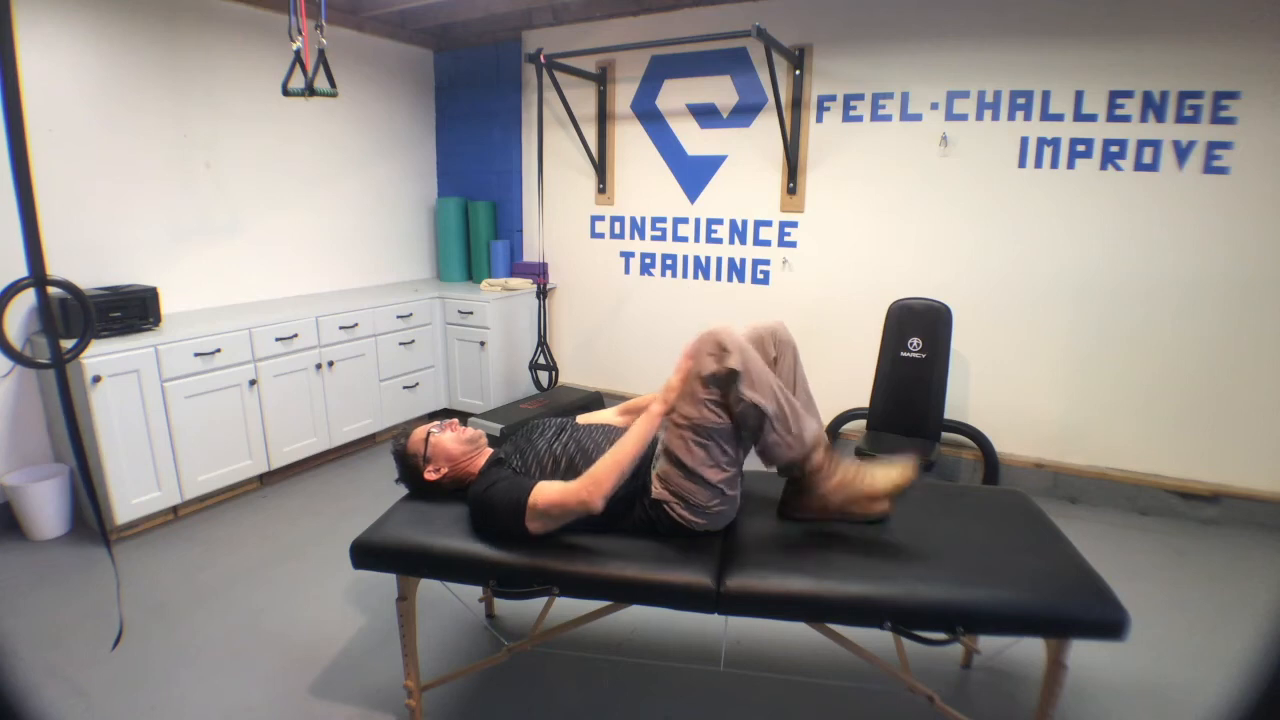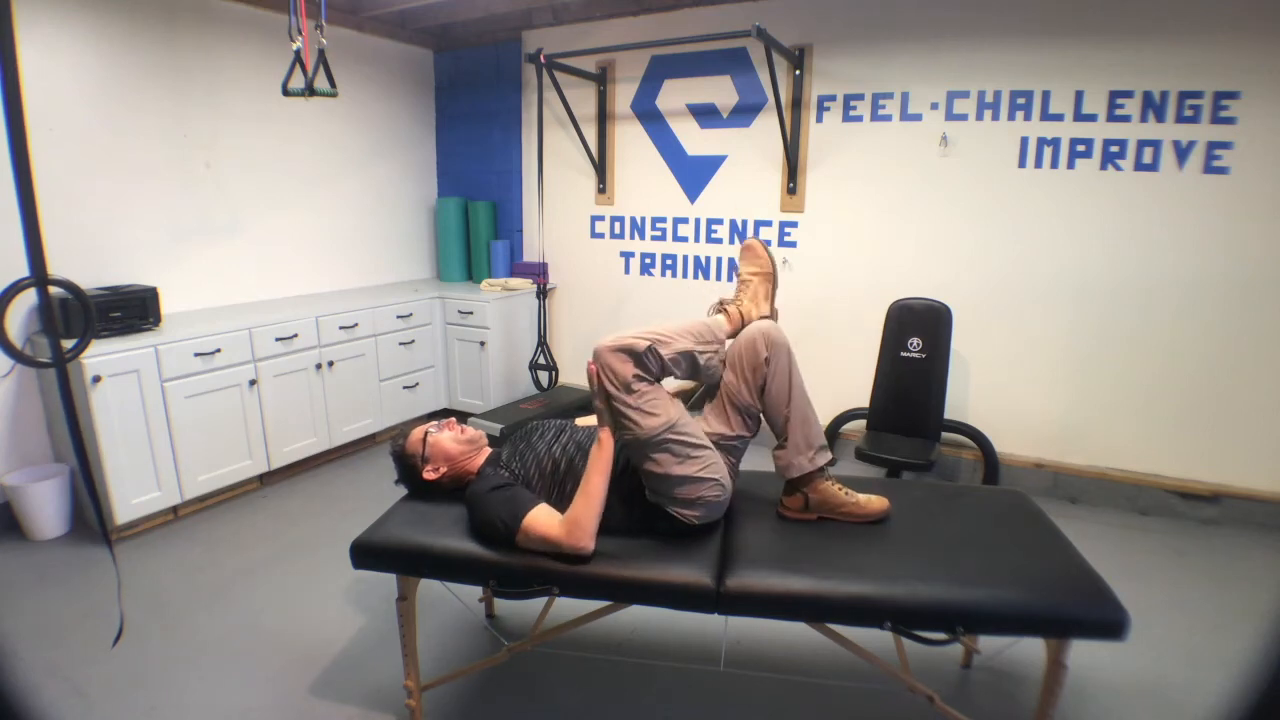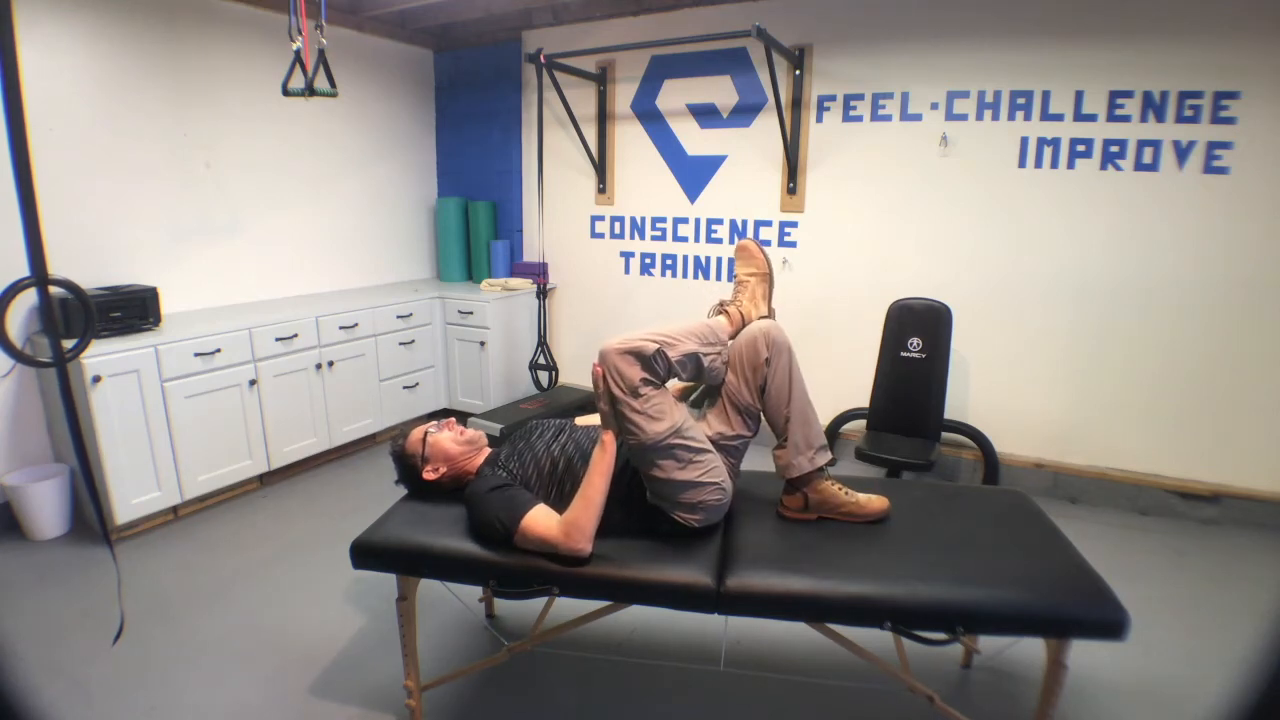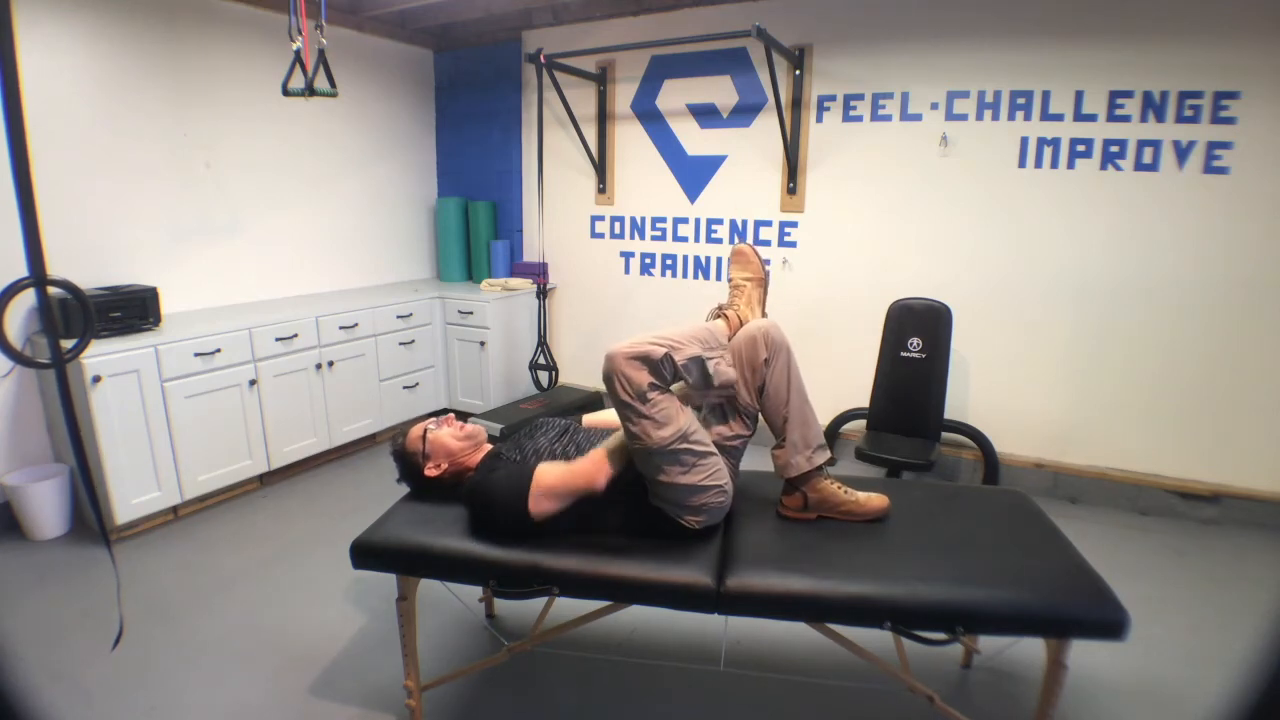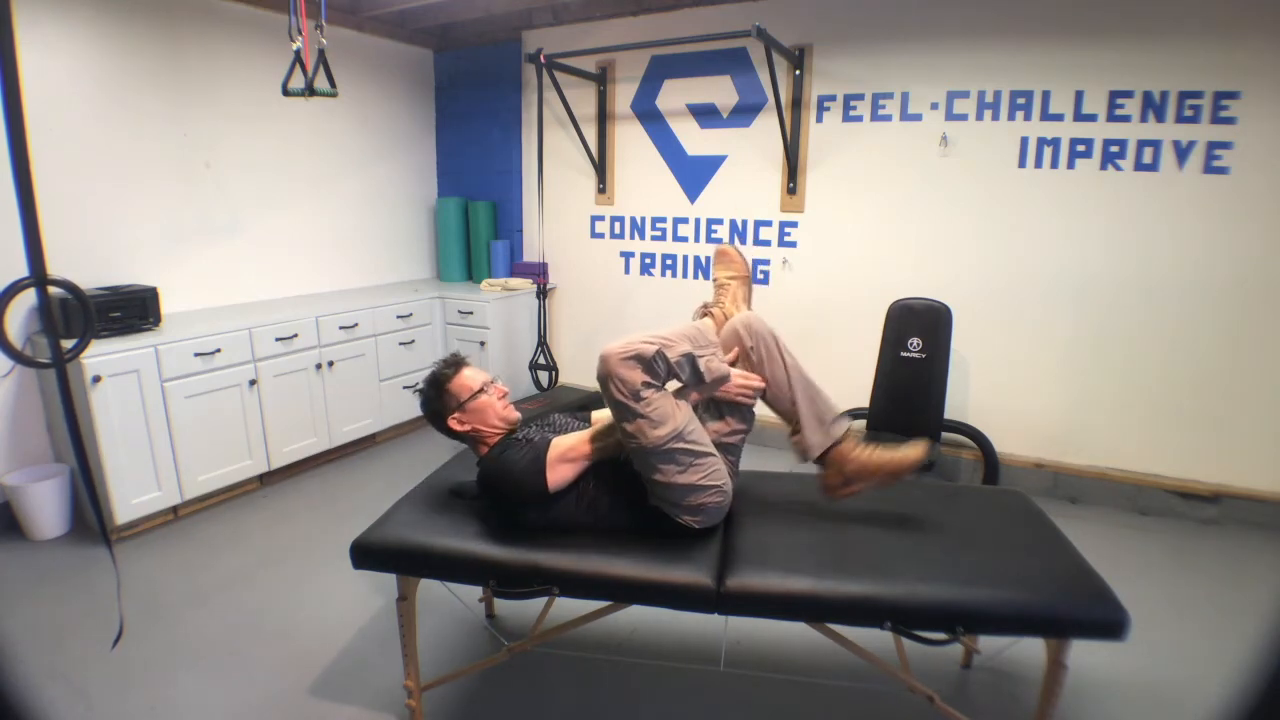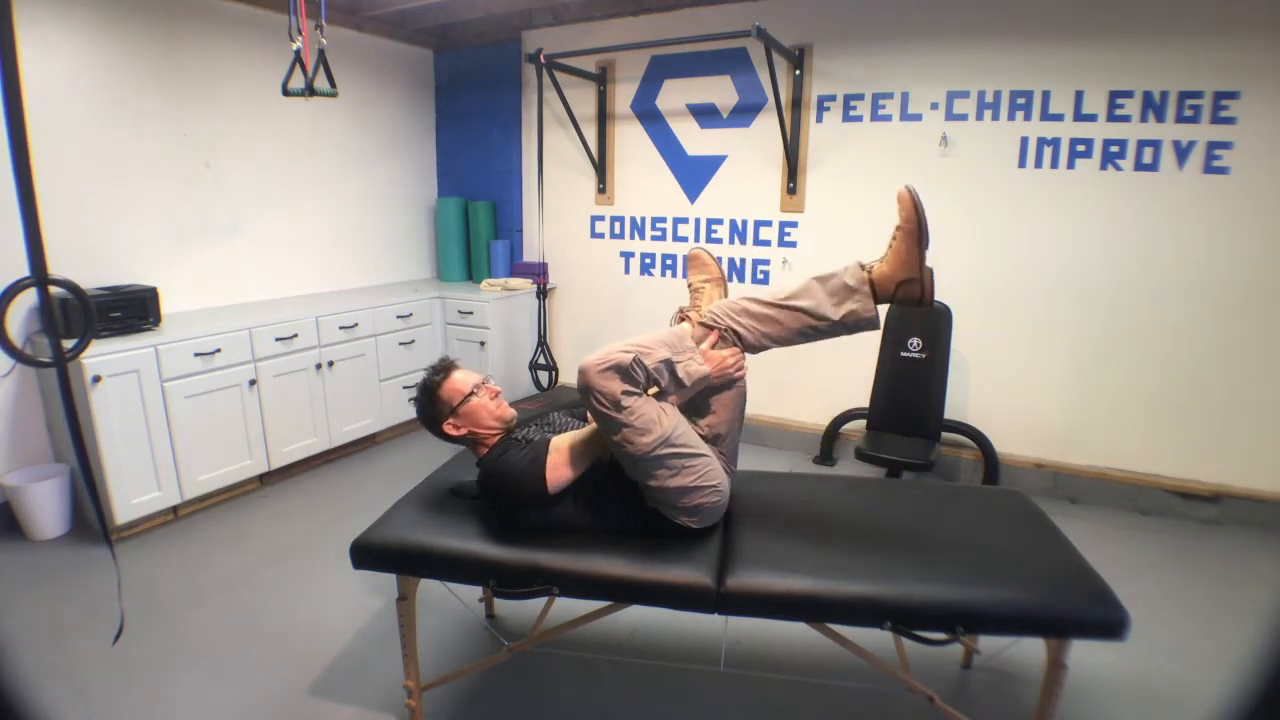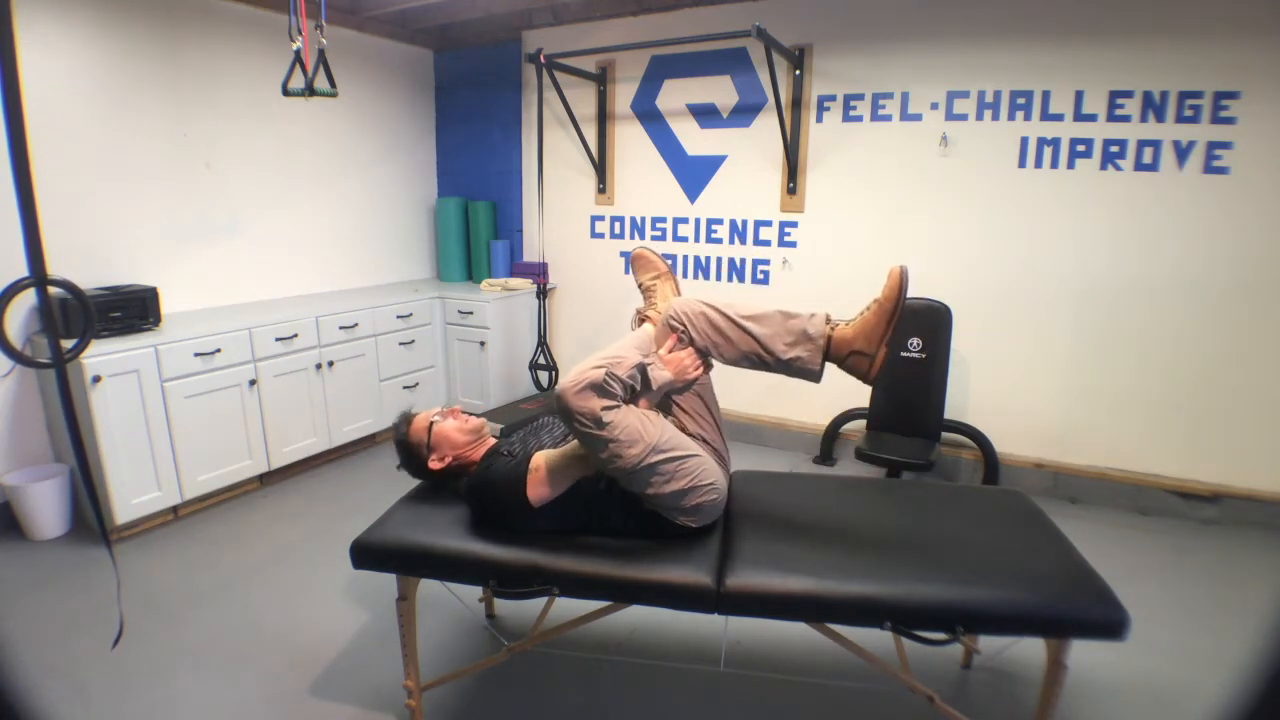
dt=0.7s
person 1, frame 1
left shoulder: (522, 441)
right shoulder: (492, 497)
left elbow: (618, 418)
right elbow: (590, 496)
left wrist: (695, 382)
right wrist: (664, 404)
left hip: (669, 454)
right hip: (686, 498)
left knee: (770, 337)
right knee: (719, 343)
left ankle: (808, 484)
right ankle: (822, 473)
person 1, frame 2
left shoulder: (522, 439)
right shoulder: (488, 498)
right elbow: (576, 540)
left wrist: (692, 384)
right wrist: (607, 429)
left hip: (701, 461)
right hip: (693, 493)
left knee: (764, 342)
right knee: (614, 354)
left ankle: (808, 486)
right ankle: (736, 314)
person 1, frame 3
left shoulder: (524, 437)
right shoulder: (487, 497)
left elbow: (630, 413)
right elbow: (575, 540)
left wrist: (694, 378)
right wrist: (610, 432)
left hip: (703, 459)
right hip: (694, 496)
left knee: (766, 339)
right knee: (620, 356)
left ankle: (807, 485)
right ankle: (736, 316)
person 1, frame 4
left shoulder: (527, 438)
right shoulder: (491, 490)
left elbow: (611, 423)
right elbow: (593, 475)
right wrist: (685, 398)
left hip: (698, 463)
right hip: (691, 501)
left knee: (765, 338)
right knee: (625, 359)
left ankle: (806, 484)
right ankle: (731, 320)
person 1, frame 5
left shoulder: (536, 429)
right shoulder: (503, 473)
left elbow: (627, 417)
right elbow: (600, 443)
left wrist: (695, 379)
right wrist: (699, 385)
left hip: (695, 465)
right hip: (692, 500)
left knee: (749, 332)
right knee: (619, 359)
left ankle: (840, 459)
right ankle: (718, 322)
person 1, frame 6
left shoulder: (533, 430)
right shoulder: (502, 475)
left elbow: (615, 419)
right elbow: (597, 441)
left wrist: (686, 370)
right wrist: (693, 374)
left hip: (700, 461)
right hip: (693, 496)
left knee: (728, 322)
right knee: (600, 369)
left ankle: (882, 283)
right ankle: (699, 321)
person 1, frame 7
left shoulder: (522, 440)
right shoulder: (490, 486)
left elbow: (598, 432)
right elbow: (583, 458)
left wrist: (649, 369)
right wrist: (657, 380)
left hip: (694, 457)
right hip: (693, 494)
left knee: (685, 314)
right knee: (577, 387)
left ankle: (839, 342)
right ankle: (657, 323)
